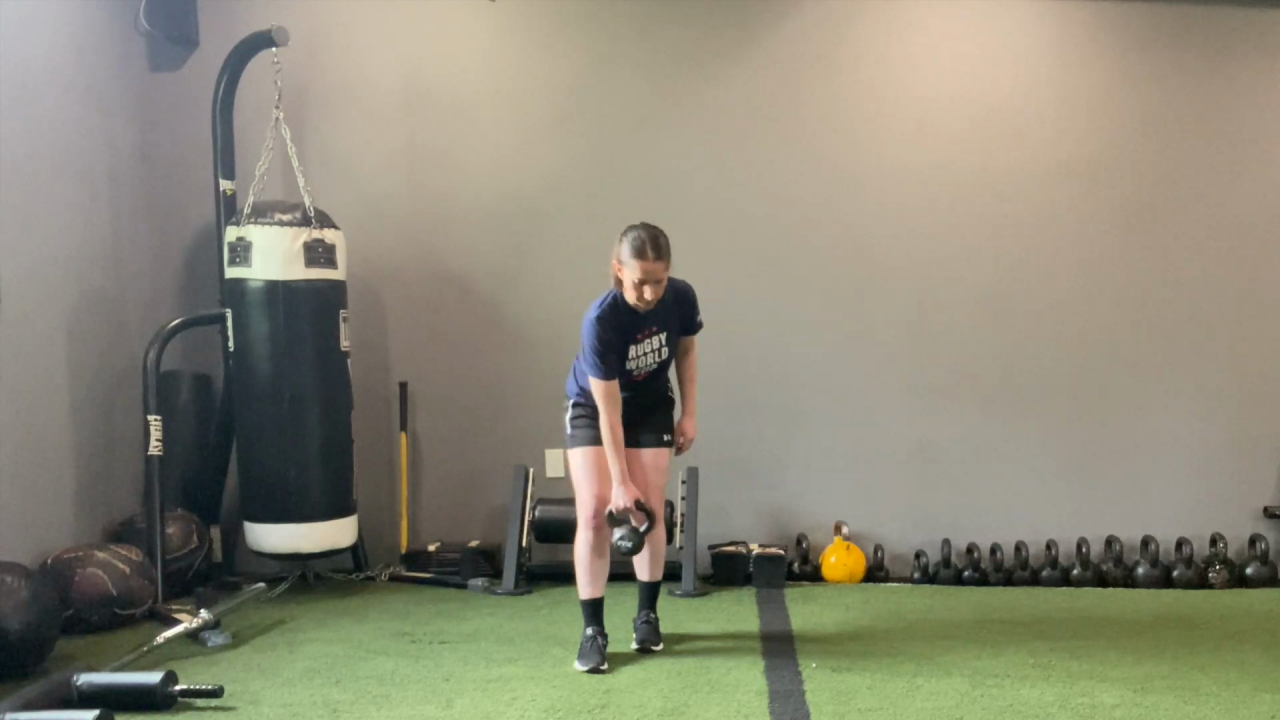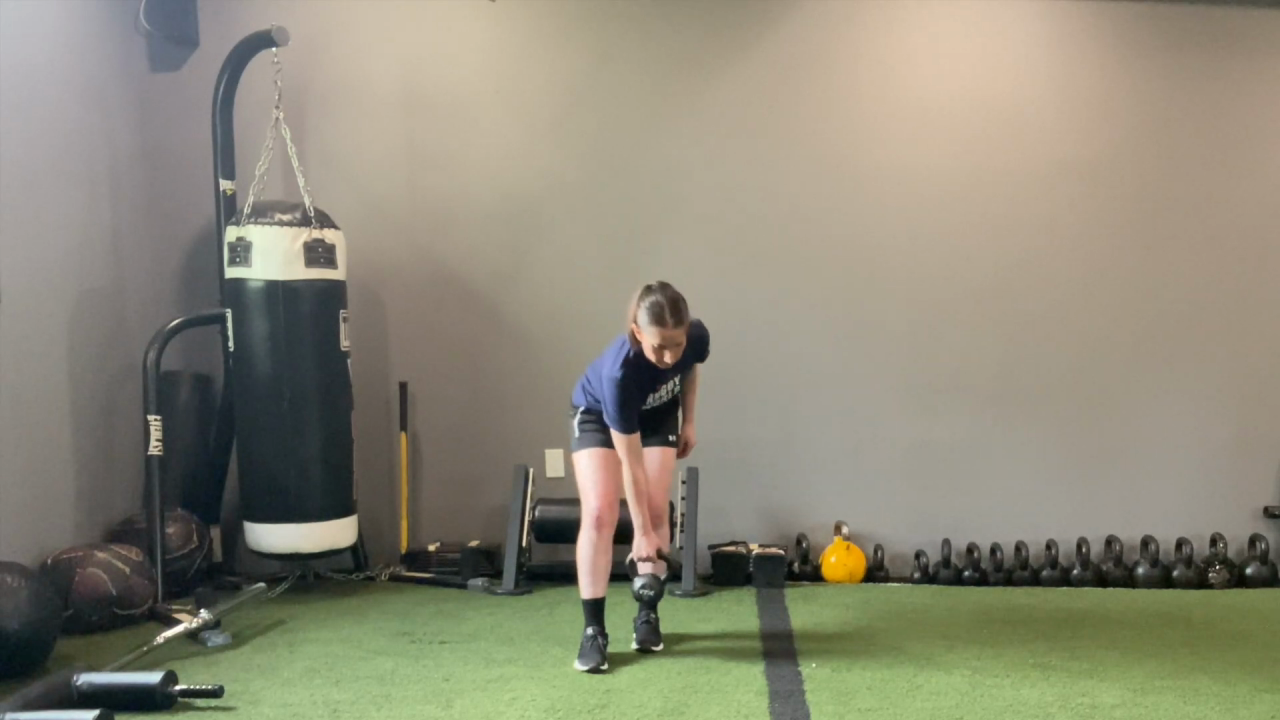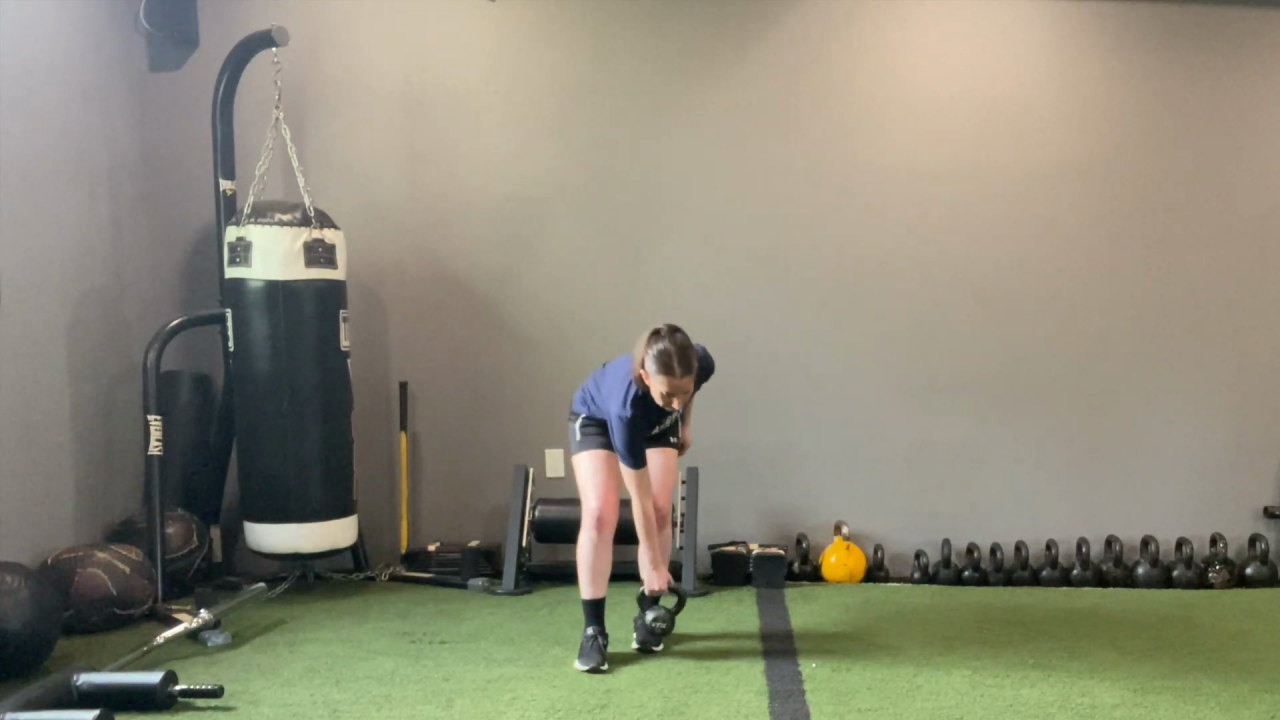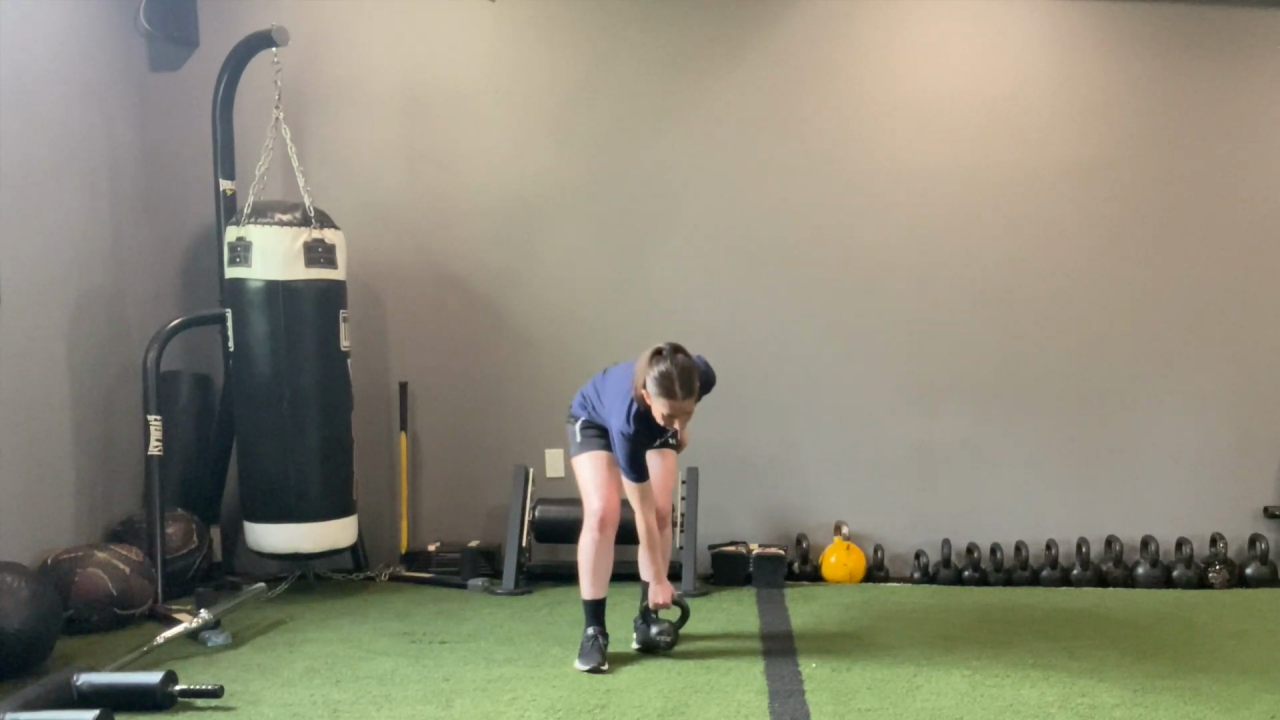
dt=0.7s
person 1, frame 1
left shoulder: (682, 297)
right shoulder: (601, 319)
left elbow: (686, 352)
right elbow: (609, 410)
left wrist: (688, 413)
right wrist: (619, 481)
left hip: (652, 406)
right hip: (590, 406)
left knee: (651, 509)
right knee: (594, 511)
left ankle: (647, 615)
right ankle: (593, 630)
person 1, frame 2
left shoulder: (697, 336)
right shoulder: (619, 371)
right elbow: (631, 465)
left wrist: (688, 421)
right wrist: (641, 532)
left hip: (657, 417)
right hip: (596, 415)
left knee: (657, 508)
right knee: (599, 513)
left ankle: (647, 616)
right ankle: (593, 631)
person 1, frame 3
left shoulder: (702, 364)
right shoulder: (627, 404)
right elbow: (640, 499)
left wrist: (685, 426)
right wrist: (654, 565)
left hip: (657, 426)
right hip: (595, 420)
left knee: (662, 508)
right knee: (600, 513)
left ankle: (648, 615)
right ankle: (593, 631)
person 1, frame 4
left shoulder: (701, 377)
right shoulder: (629, 418)
right elbow: (643, 514)
left wrist: (680, 429)
right wrist: (658, 580)
left hip: (653, 428)
right hip: (594, 421)
left knee: (663, 510)
right knee: (602, 513)
right ankle: (594, 631)
